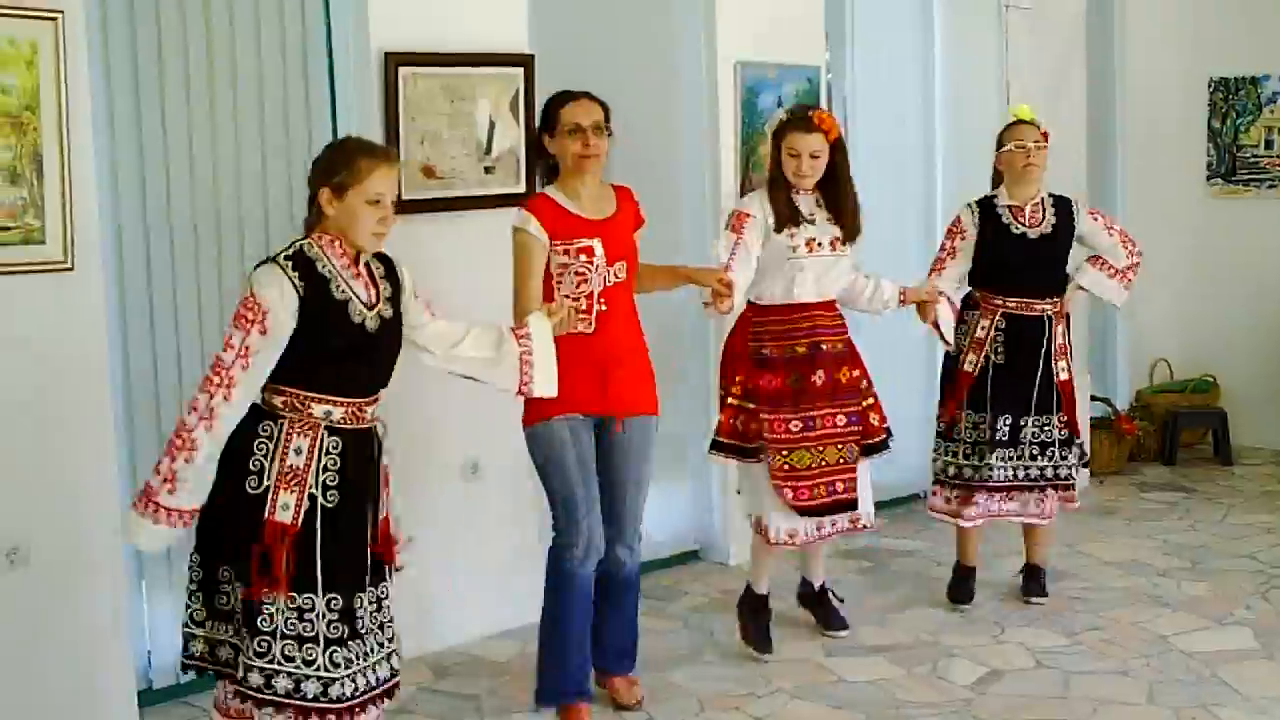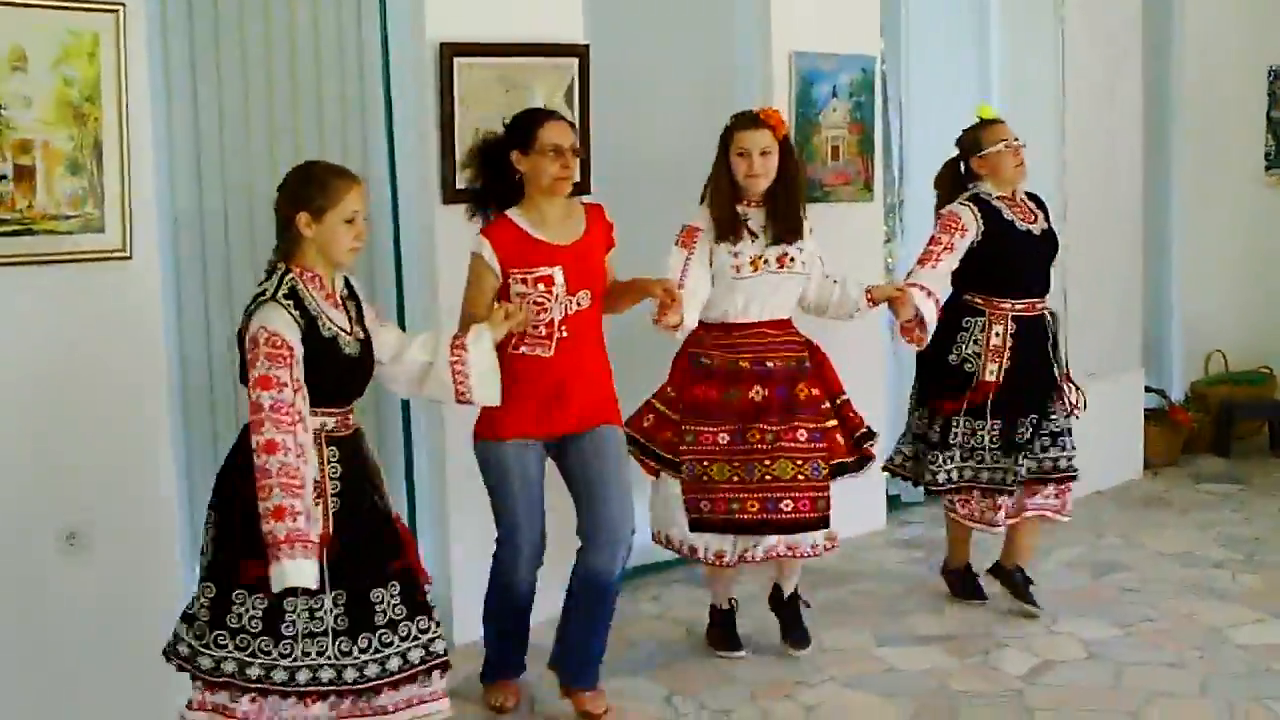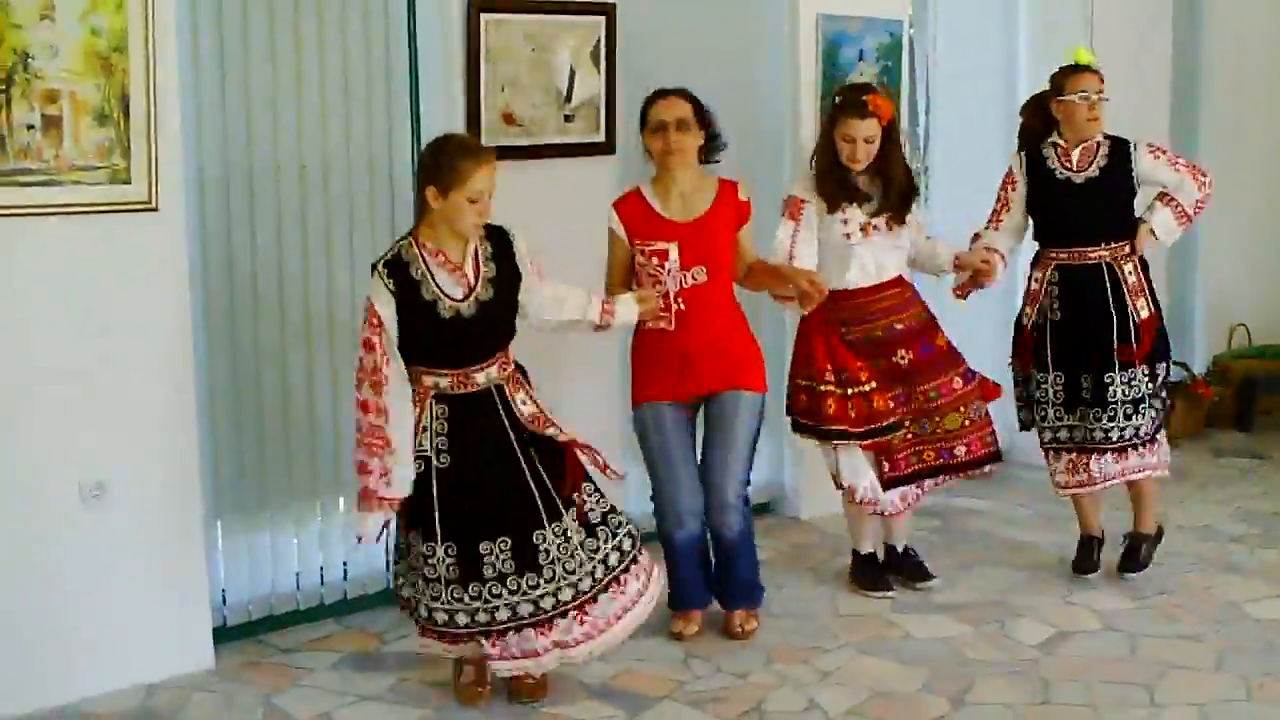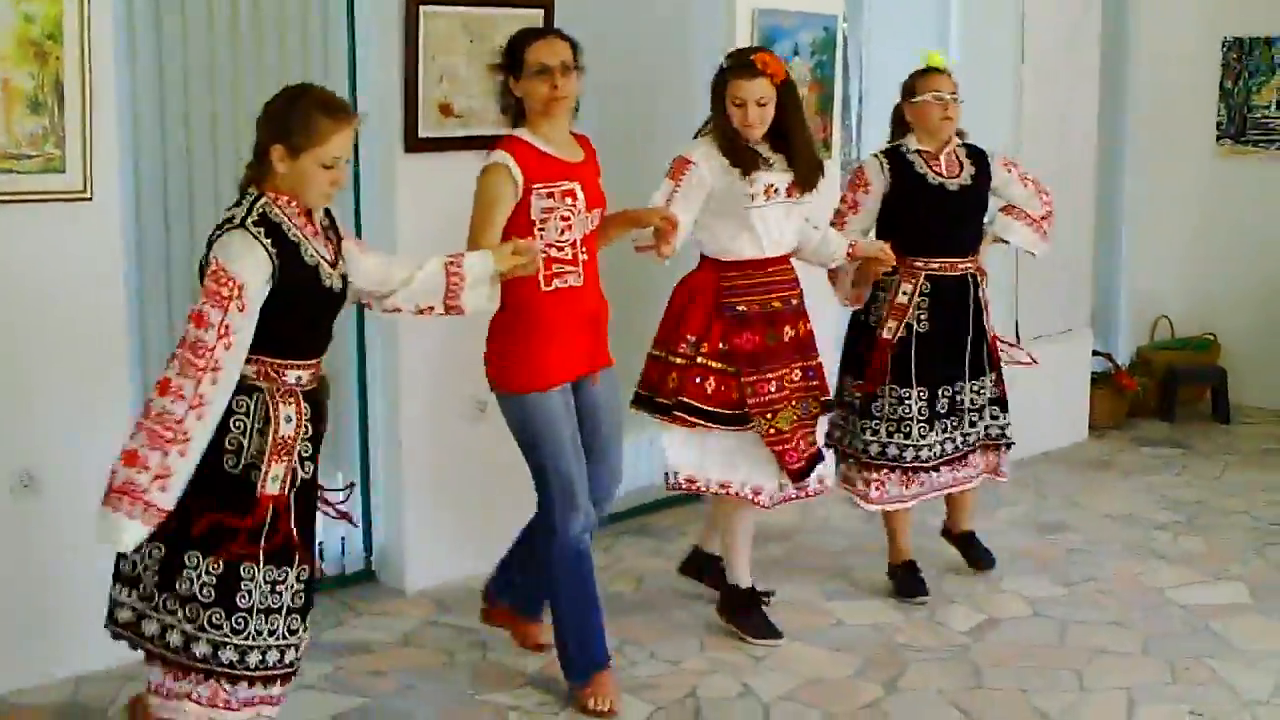
dt=1s
person 1, frame 1
left shoulder: (626, 205)
right shoulder: (537, 217)
right elbow: (527, 311)
left wrist: (694, 275)
left hip: (629, 385)
right hip: (560, 392)
left knee: (624, 533)
right knee: (579, 533)
left ankle: (613, 661)
person 1, frame 2
left shoulder: (597, 222)
right shoulder: (497, 240)
right elbow: (472, 327)
left wrist: (645, 288)
left hip: (589, 405)
right hip: (513, 412)
left knee: (613, 531)
right knee: (520, 551)
left ankle: (579, 669)
right ankle: (501, 670)
person 1, frame 3
left shoulder: (732, 199)
right shoulder: (627, 212)
right elbow: (615, 292)
left wrist: (787, 275)
left hip: (732, 366)
right hip: (659, 375)
left knee: (723, 496)
right knee: (678, 507)
left ankle: (741, 596)
right ankle: (690, 598)
person 1, frame 4
left shoulder: (583, 151)
right shoulder: (507, 162)
right elbow: (479, 261)
left wrist: (636, 218)
right wrist: (508, 268)
left hip: (589, 342)
right hip: (528, 352)
left knee: (599, 488)
right knee: (569, 502)
left ankle: (510, 598)
right ankle: (587, 664)
person 2, frame 1
left shoulder: (386, 278)
right shoulder: (282, 280)
left elbow: (451, 343)
right elbow: (224, 389)
left wrist: (537, 328)
right wrist: (170, 493)
left hip: (355, 468)
right hip: (288, 471)
left knee: (345, 626)
right knee: (282, 631)
person 2, frame 2
left shoulder: (343, 294)
right shoulder: (277, 315)
left elbow: (402, 360)
right elbow: (279, 435)
left wrist: (486, 336)
right wrist: (291, 544)
left hip: (342, 472)
right hip: (283, 482)
left knee: (373, 602)
right knee: (267, 634)
person 2, frame 3
left shoulder: (502, 249)
right shoulder: (392, 278)
left elbow: (548, 301)
right elbow: (381, 384)
left wrist: (625, 305)
right wrist: (384, 484)
left hip: (507, 414)
right hip: (436, 430)
left knee: (546, 542)
right knee: (459, 562)
left ankle: (530, 660)
right ankle: (473, 656)
person 2, frame 4
left shoulder: (317, 225)
right shoulder: (247, 244)
left elbow: (385, 279)
right elbow: (202, 366)
left wrist: (487, 264)
right wrist: (142, 484)
left hip: (287, 424)
right hip: (243, 427)
left knee: (259, 591)
right knee: (230, 596)
person 3, frame 1
left shoulder: (835, 210)
right shoulder: (755, 208)
right elbow: (733, 275)
left wrist: (904, 294)
right wrist: (724, 297)
left hip: (827, 344)
right hip: (770, 344)
left knee: (830, 467)
right knee: (784, 475)
left ankle: (814, 586)
right ankle: (757, 595)
person 3, frame 2
left shoulder: (794, 219)
right shoulder: (705, 223)
left elbow: (814, 288)
right elbow: (687, 292)
left wrist: (871, 294)
right wrist: (674, 313)
left hip: (786, 364)
right hip: (719, 366)
left knee: (792, 497)
right knee: (722, 495)
left ankle: (786, 595)
right ankle: (721, 610)
person 3, frame 3
left shoulder: (892, 184)
right shoulder: (810, 193)
right elbow: (792, 262)
left wrist: (958, 258)
right wrist: (793, 288)
left hip: (902, 316)
right hip: (842, 327)
left knee: (927, 433)
right knee: (868, 446)
left ankle: (896, 547)
right ankle: (864, 556)
person 3, frame 4
left shoulder: (789, 155)
right shoulder: (704, 156)
right elbow: (661, 221)
left wrist: (851, 248)
right wrist: (661, 236)
left hip: (779, 298)
right hip: (726, 302)
left knee: (774, 436)
right knee: (743, 443)
left ankle: (708, 553)
right ankle: (739, 591)
person 4, frame 1
left shoulder: (1070, 213)
right shoulder: (975, 215)
left elbow: (1126, 252)
right elbow: (944, 276)
left wrist: (1079, 284)
right wrist: (932, 306)
left hip: (1043, 343)
right hip: (985, 341)
left knee: (1039, 449)
right knee: (980, 447)
left ankle: (1035, 564)
right ankle: (966, 563)
person 4, frame 2
left shoulder: (1037, 207)
right shoulder: (964, 214)
right elbow: (933, 267)
left wrist: (1034, 301)
right wrist: (911, 301)
left hip: (1029, 343)
right hip: (977, 343)
left knee: (1040, 458)
right knee: (976, 455)
left ankle: (1013, 563)
right ankle: (958, 563)
person 4, frame 3
left shoulder: (1128, 155)
right shoulder: (1028, 166)
left elbow: (1195, 183)
right elbow: (1002, 232)
left wrist: (1151, 227)
right wrist: (981, 268)
left hip: (1118, 291)
right hip: (1057, 298)
left knee: (1130, 404)
right knee: (1067, 414)
left ankle: (1146, 526)
right ankle: (1091, 531)
person 4, frame 4
left shoulder: (982, 163)
right shoulder: (882, 166)
left elbow: (1036, 201)
right elbow: (844, 235)
left wrist: (991, 237)
right wrist: (867, 270)
left hip: (962, 306)
right hip: (901, 310)
left knee: (969, 421)
right knee: (897, 427)
left ankle: (960, 524)
right ankle: (901, 557)
